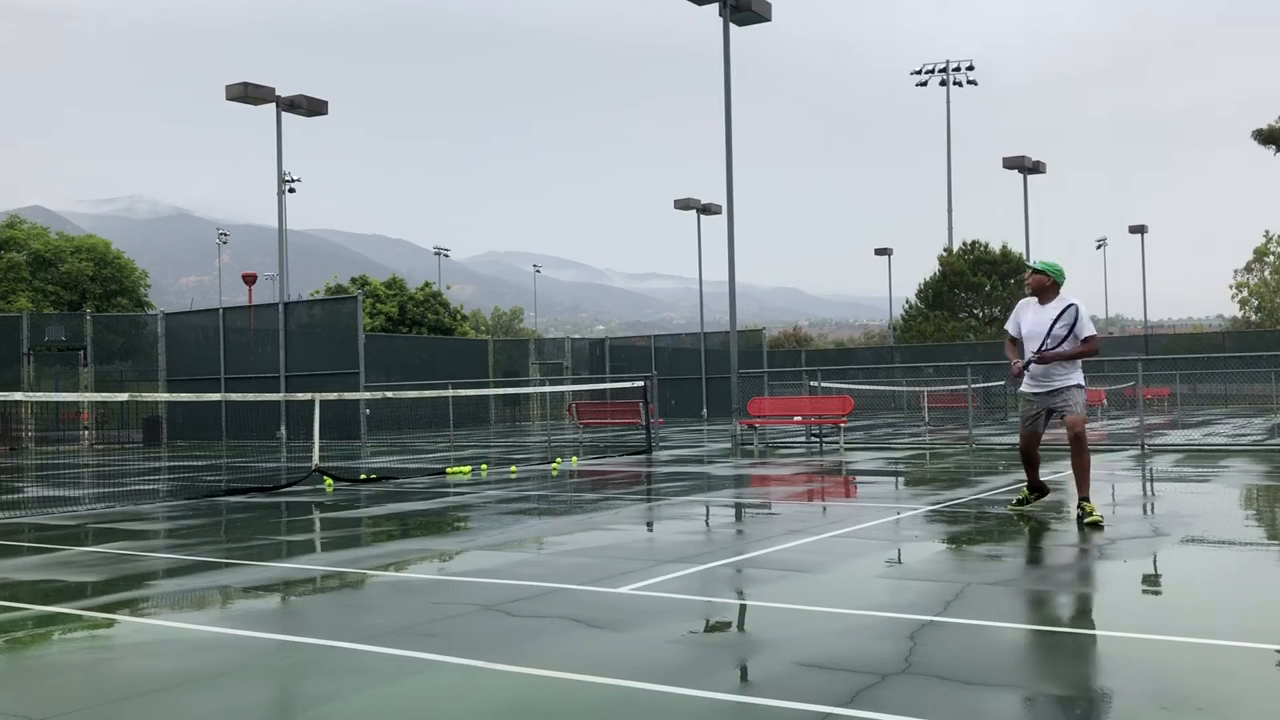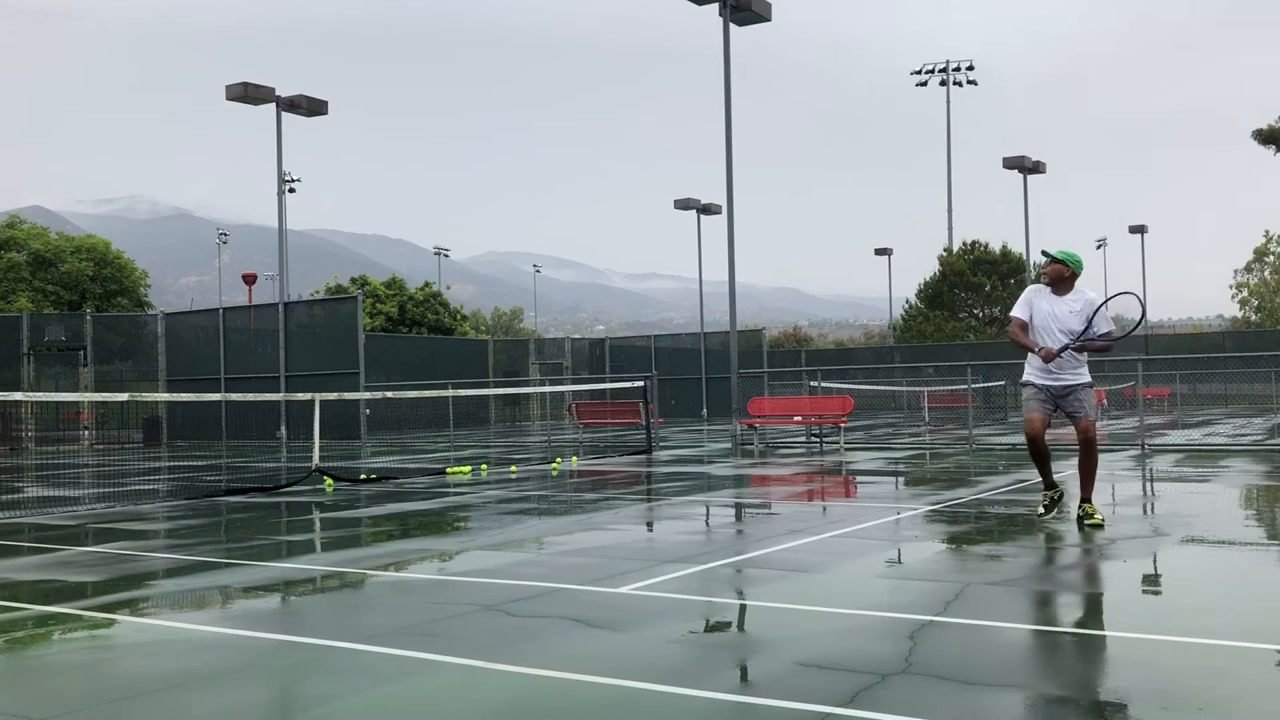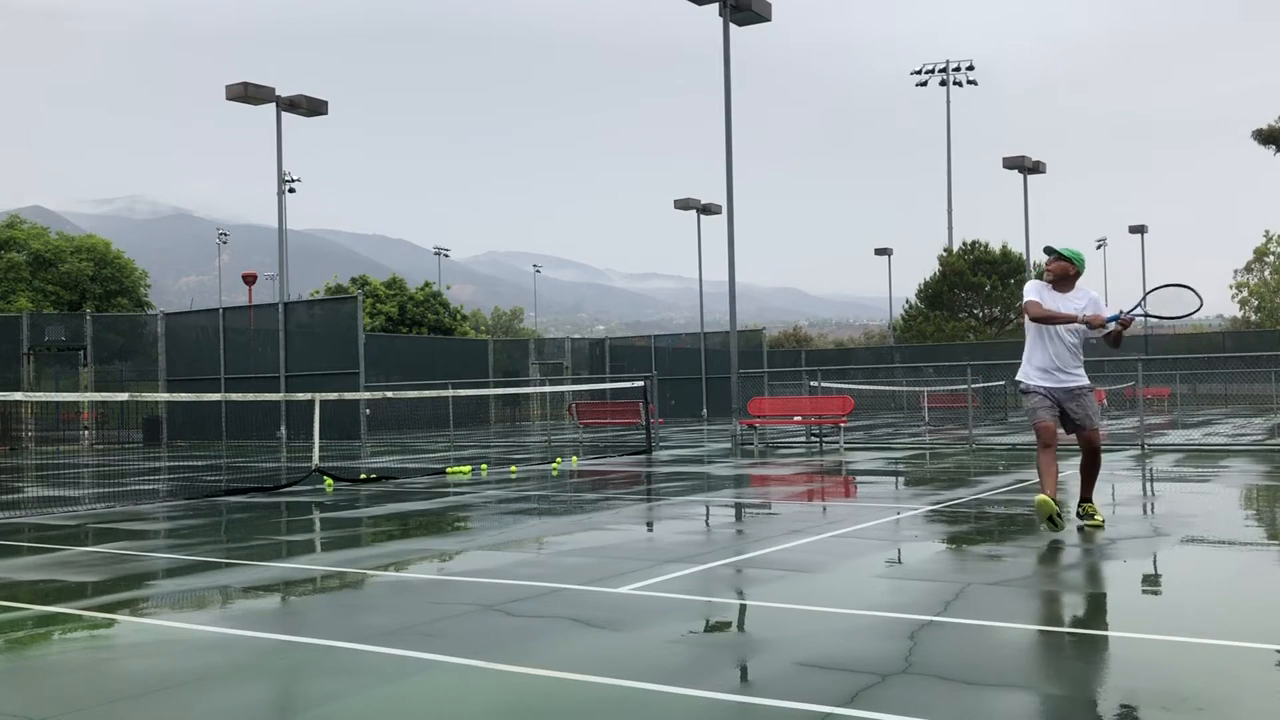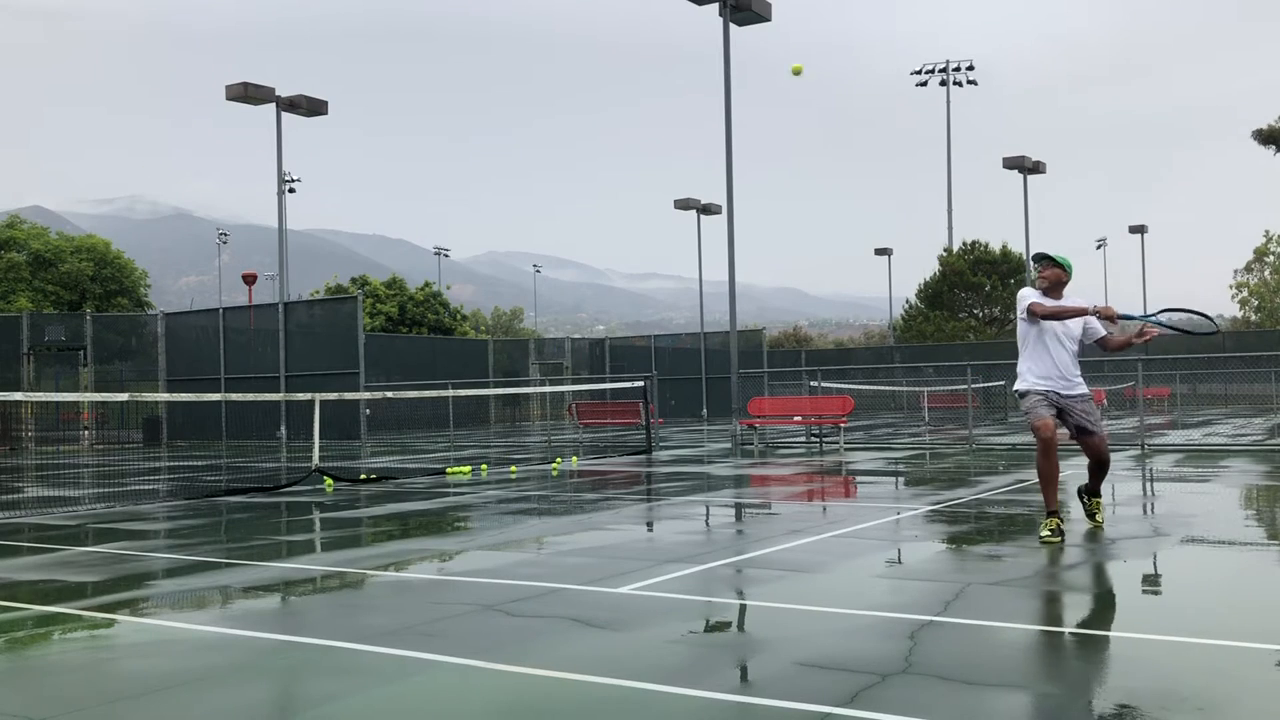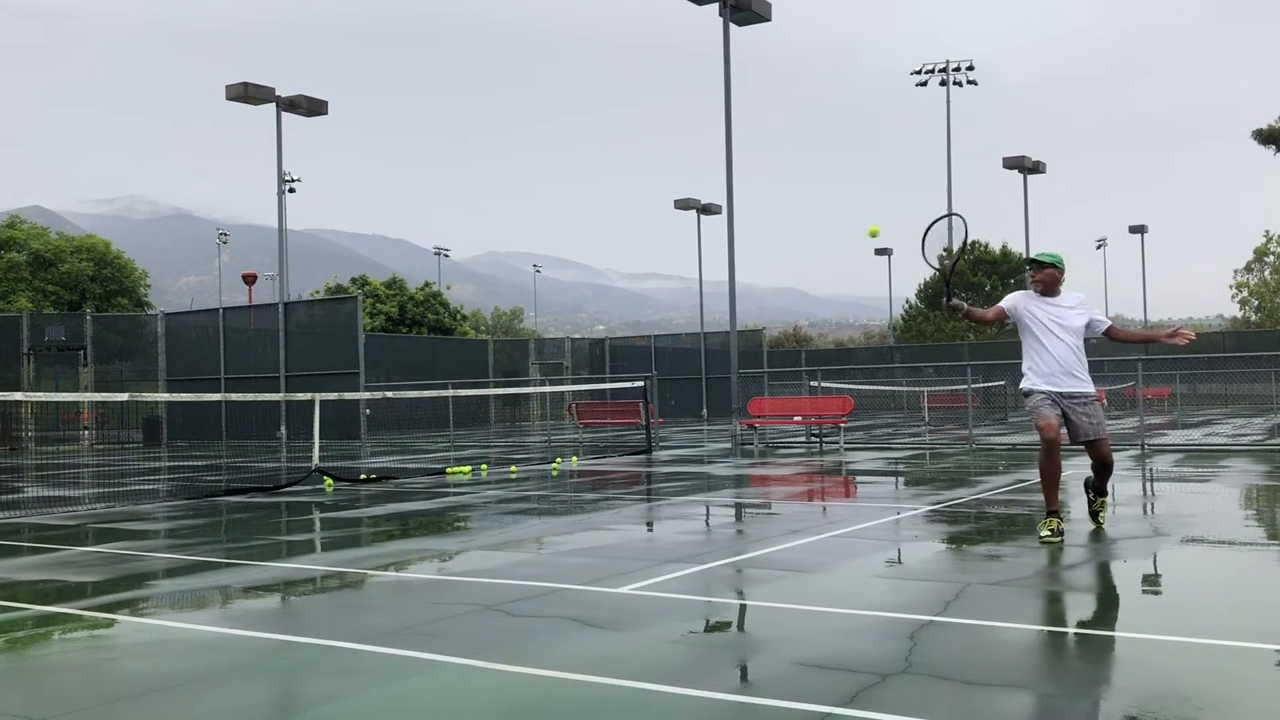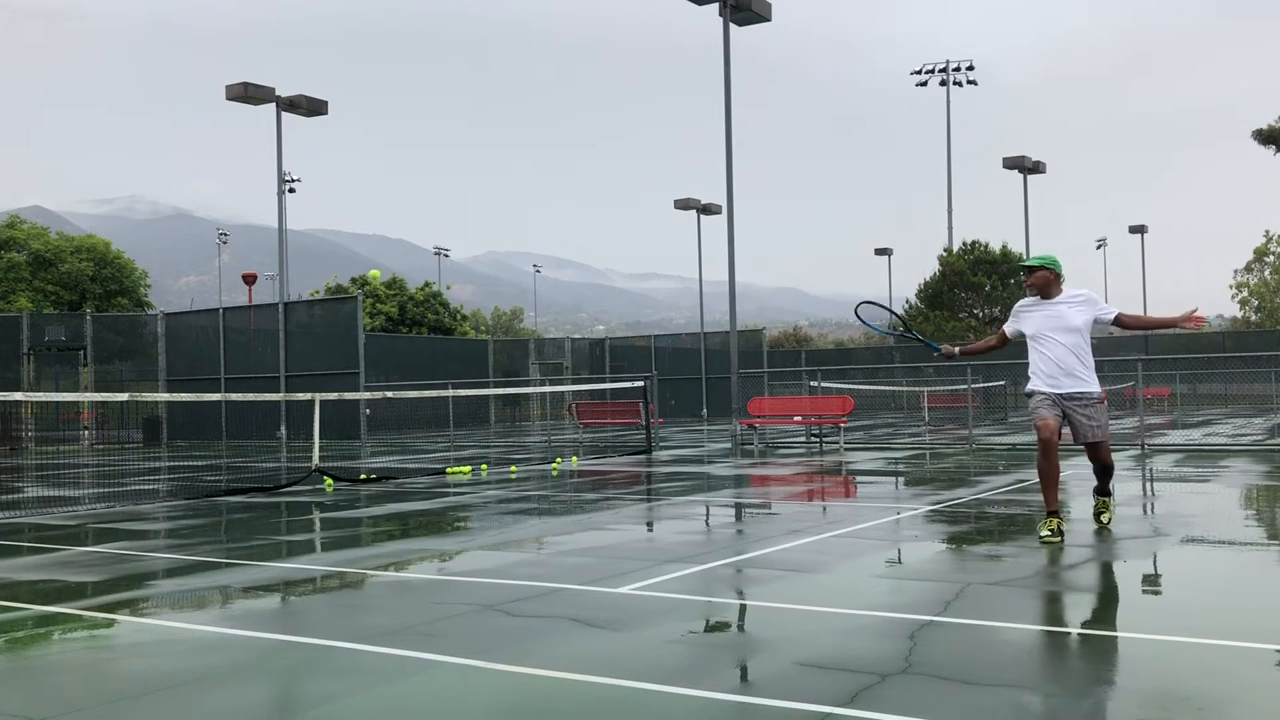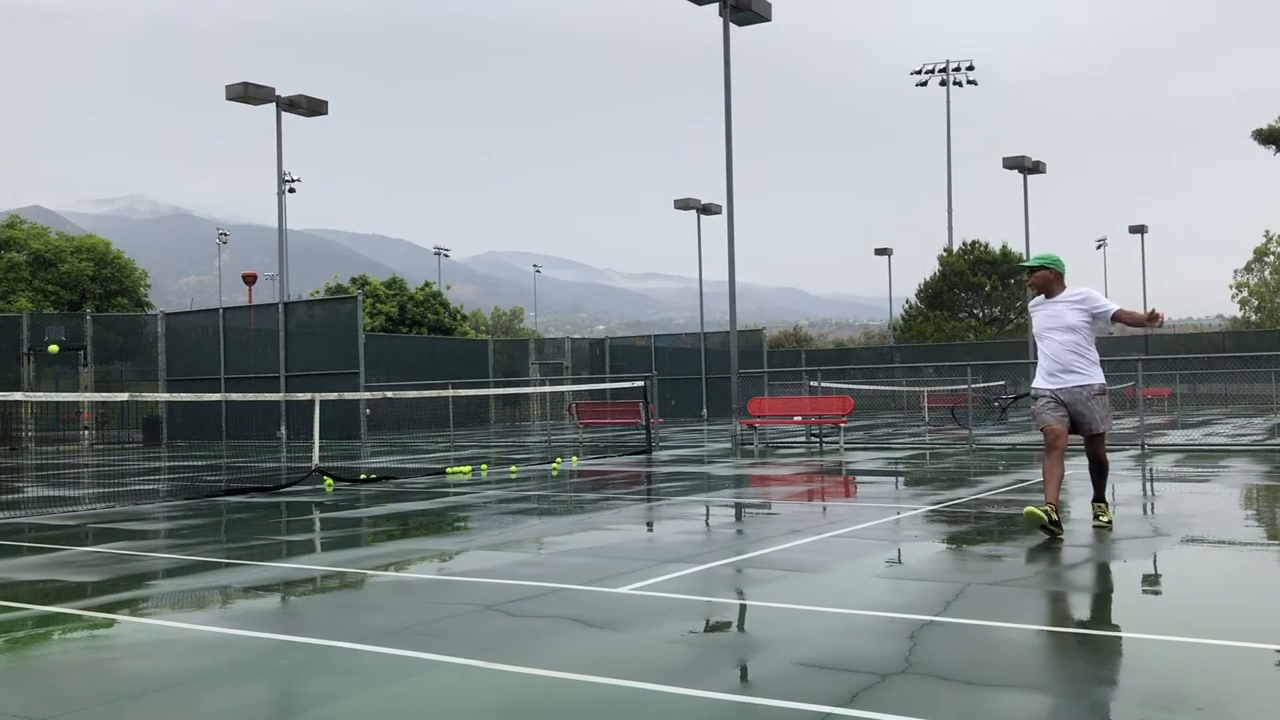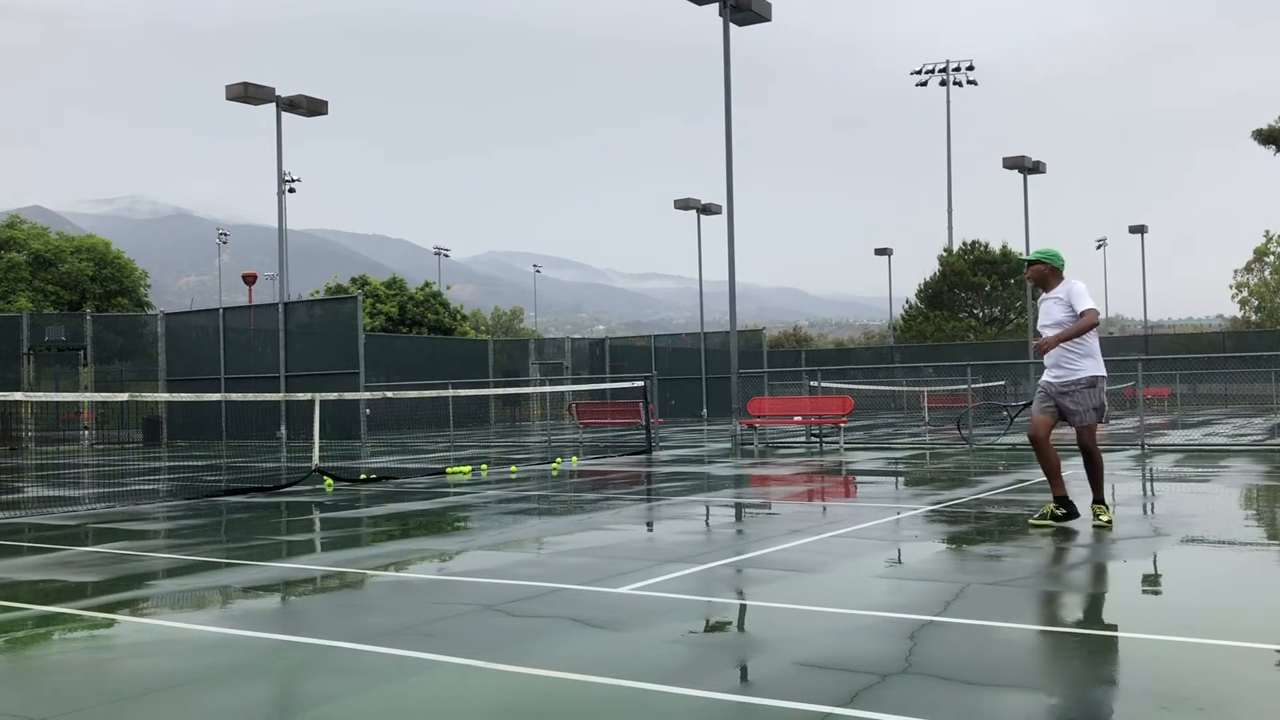
dt=0.2s
person 1, frame 1
left shoulder: (1072, 307)
right shoulder: (1023, 307)
left elbow: (1092, 346)
right elbow: (1010, 342)
left wrist: (1059, 356)
right wrist: (1015, 362)
left hip: (1068, 385)
right hip: (1032, 389)
left knee: (1076, 432)
right knee: (1027, 446)
left ankle: (1084, 503)
right ankle: (1035, 487)
person 1, frame 2
left shoulder: (1089, 300)
right shoulder: (1033, 294)
left elbow: (1105, 343)
right elbow: (1015, 331)
left wrist: (1087, 346)
right wrist: (1037, 348)
left hip: (1076, 381)
right hip: (1037, 381)
left knee: (1088, 437)
right knee: (1034, 432)
left ankle: (1086, 504)
right ankle: (1049, 486)
person 1, frame 3
left shoulder: (1090, 299)
right shoulder: (1035, 287)
left elbow: (1113, 341)
right elbow: (1035, 313)
left wrist: (1121, 328)
right wrist: (1083, 317)
left hip: (1074, 384)
right hip: (1036, 384)
left knee: (1092, 445)
right knee: (1047, 437)
left ankle: (1086, 504)
right ankle: (1050, 503)
person 1, frame 4
left shoulder: (1079, 307)
right shoulder: (1030, 297)
left elbow: (1108, 342)
right elbow: (1043, 311)
left wrist: (1135, 338)
right wrist: (1092, 311)
left hip: (1074, 391)
right hip: (1035, 389)
left knee: (1100, 453)
right knee: (1046, 436)
left ankle: (1090, 494)
right ankle: (1052, 516)
person 1, frame 5
left shoulder: (1080, 303)
right shoulder: (1020, 300)
left elbow: (1116, 332)
right elbow: (988, 317)
left wrist: (1160, 337)
right wrist: (962, 309)
left hip: (1081, 391)
right hip: (1041, 389)
left knee: (1102, 458)
right knee: (1050, 438)
left ankle: (1097, 488)
right ankle: (1052, 517)
person 1, frame 6
left shoulder: (1085, 300)
right shoulder: (1022, 308)
left elbow: (1123, 320)
right elbow: (997, 341)
left wrist: (1174, 322)
right wrist: (958, 351)
left hip: (1084, 392)
right hip: (1043, 393)
left knee: (1101, 458)
right knee: (1048, 440)
left ankle: (1103, 492)
right ankle: (1052, 517)
person 1, frame 7
left shoulder: (1085, 296)
right shoulder: (1035, 307)
left elbow: (1124, 316)
left wrist: (1146, 320)
left hip: (1087, 386)
right hip: (1048, 388)
left knee: (1095, 448)
right knee: (1053, 441)
left ankle: (1100, 502)
right ankle: (1050, 512)
person 1, frame 8
left shoulder: (1074, 288)
right shoulder: (1044, 300)
left elbow: (1091, 320)
left wrist: (1054, 339)
left hip: (1086, 377)
right hip: (1054, 381)
left knee: (1086, 442)
right knee: (1037, 434)
left ankle: (1100, 504)
right ankle: (1062, 505)
